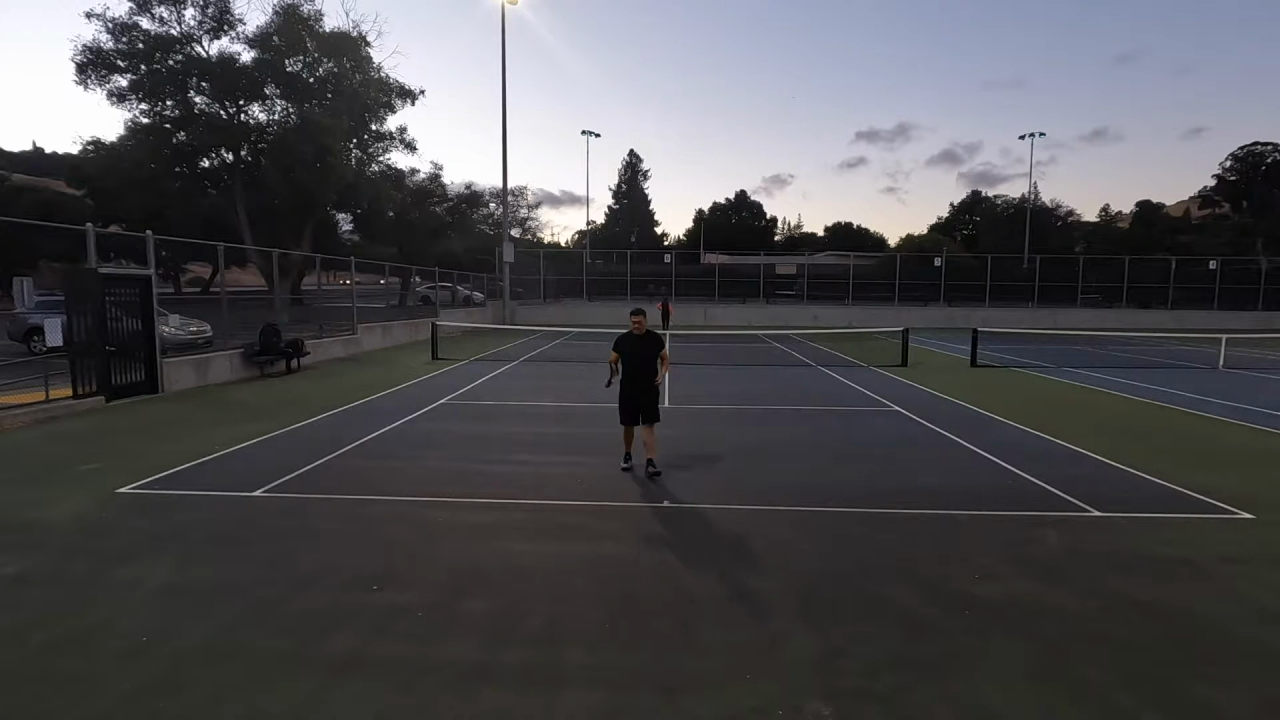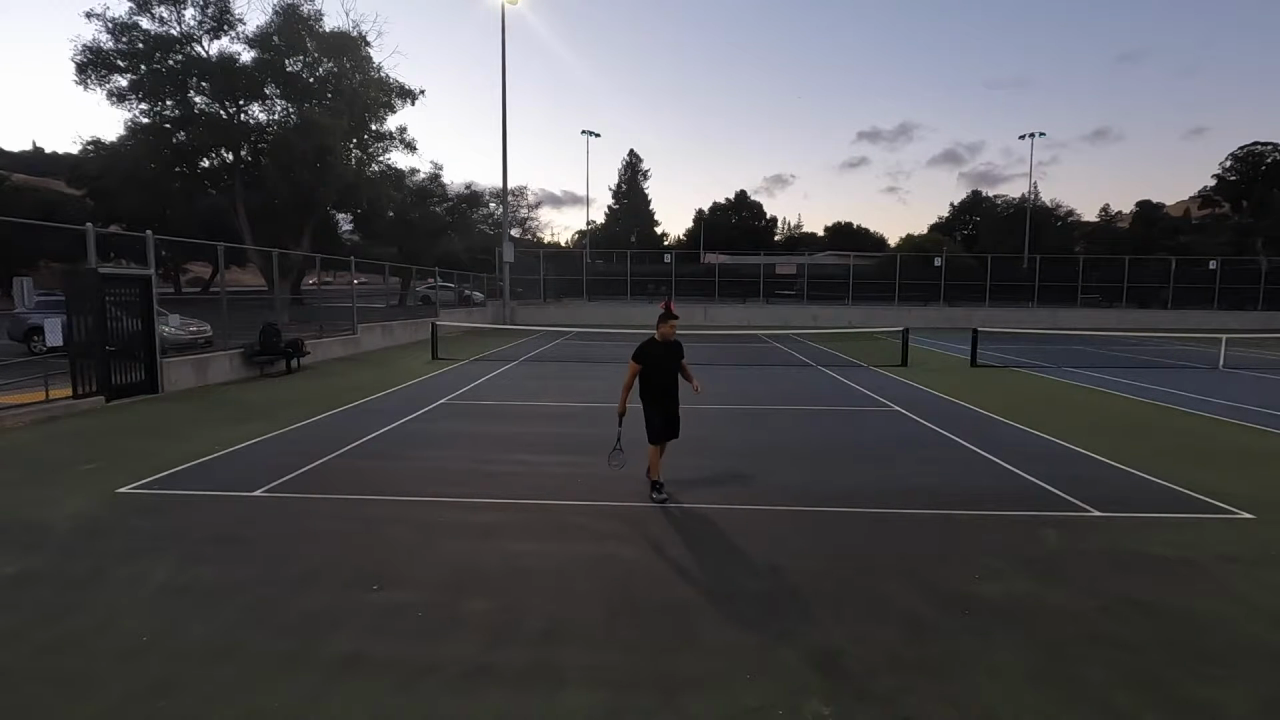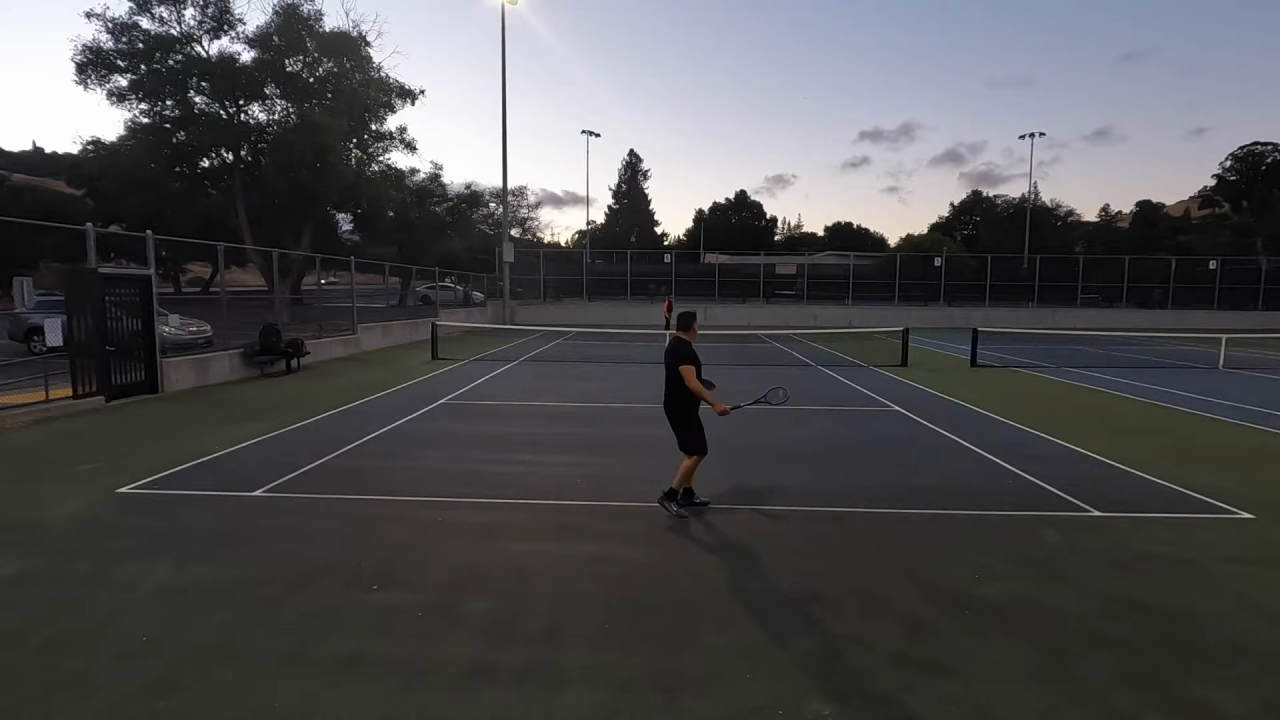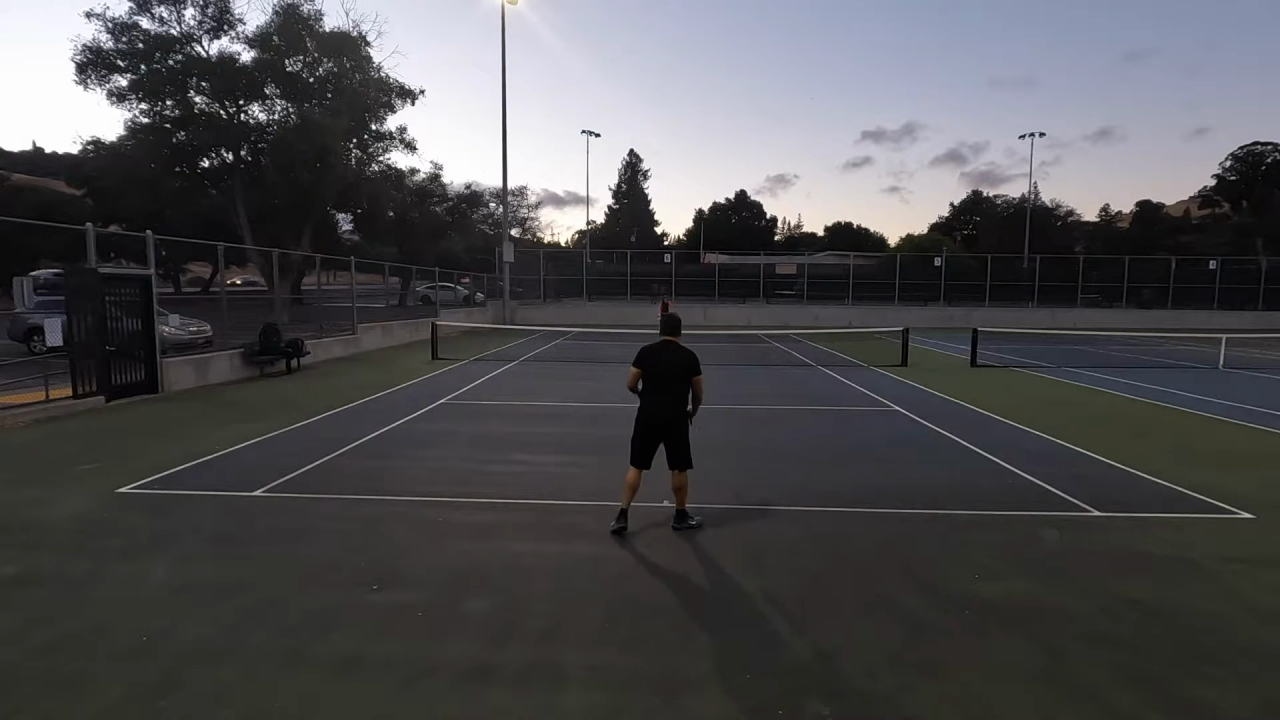
dt=0.7s
person 1, frame 1
left shoulder: (655, 338)
right shoulder: (622, 340)
left elbow: (665, 359)
right elbow: (613, 361)
left wrist: (662, 374)
right wrist: (611, 376)
left hip: (650, 389)
right hip: (628, 389)
left knee: (649, 425)
right knee: (628, 425)
left ankle: (650, 463)
right ankle: (627, 455)
person 1, frame 2
left shoulder: (677, 345)
right shoulder: (645, 349)
left elbow: (682, 367)
right elbow: (630, 377)
left wrist: (692, 381)
right wrist: (623, 403)
left hip: (671, 401)
right hip: (652, 402)
left knee: (666, 438)
right knee: (656, 441)
left ankle: (652, 469)
right ankle: (655, 485)
person 1, frame 3
left shoulder: (675, 345)
right shoulder: (683, 350)
right elbow: (691, 382)
left wrist: (702, 381)
right wrist: (715, 404)
left hip: (678, 407)
right hip: (682, 409)
left knee: (692, 452)
right knee: (696, 453)
left ankle: (687, 493)
right ankle: (670, 495)
person 1, frame 4
left shoulder: (645, 352)
right shoulder: (689, 356)
left elbow: (631, 385)
right elbow: (698, 393)
right wrist: (692, 412)
left hip: (647, 417)
right hip: (676, 419)
left knee: (636, 468)
right knee: (680, 468)
left ankle: (622, 517)
right ankle: (681, 517)
